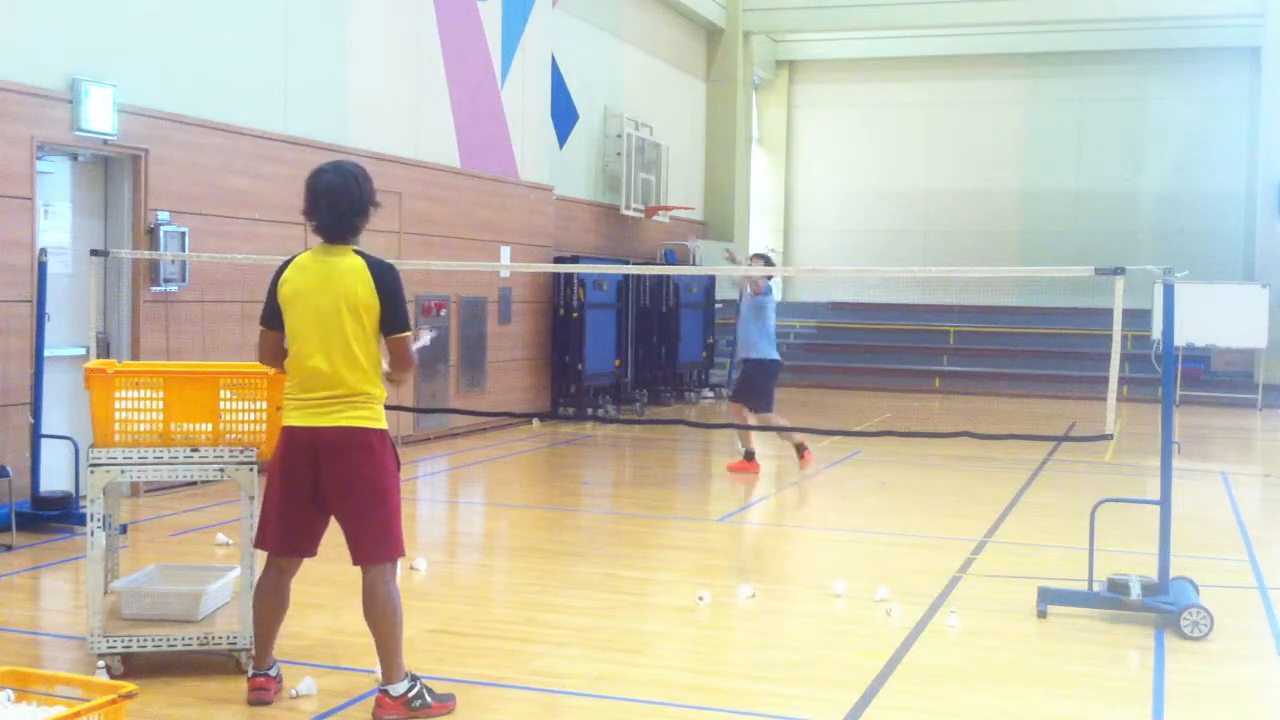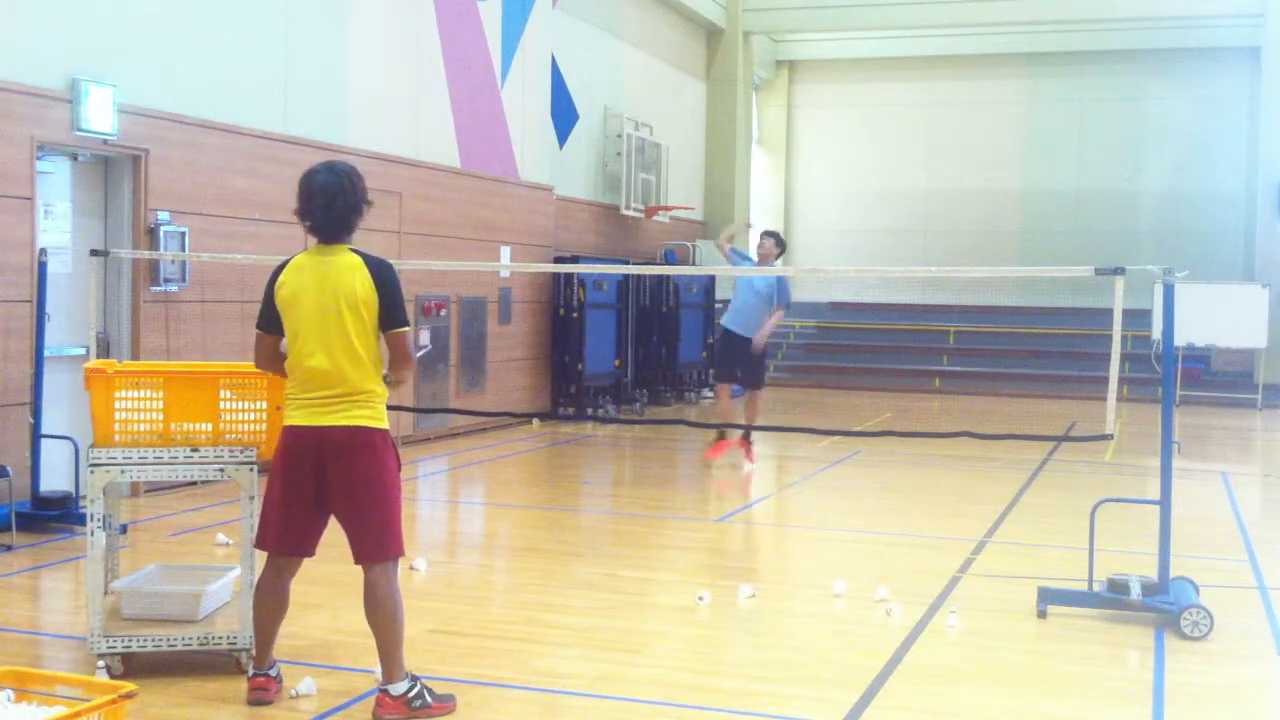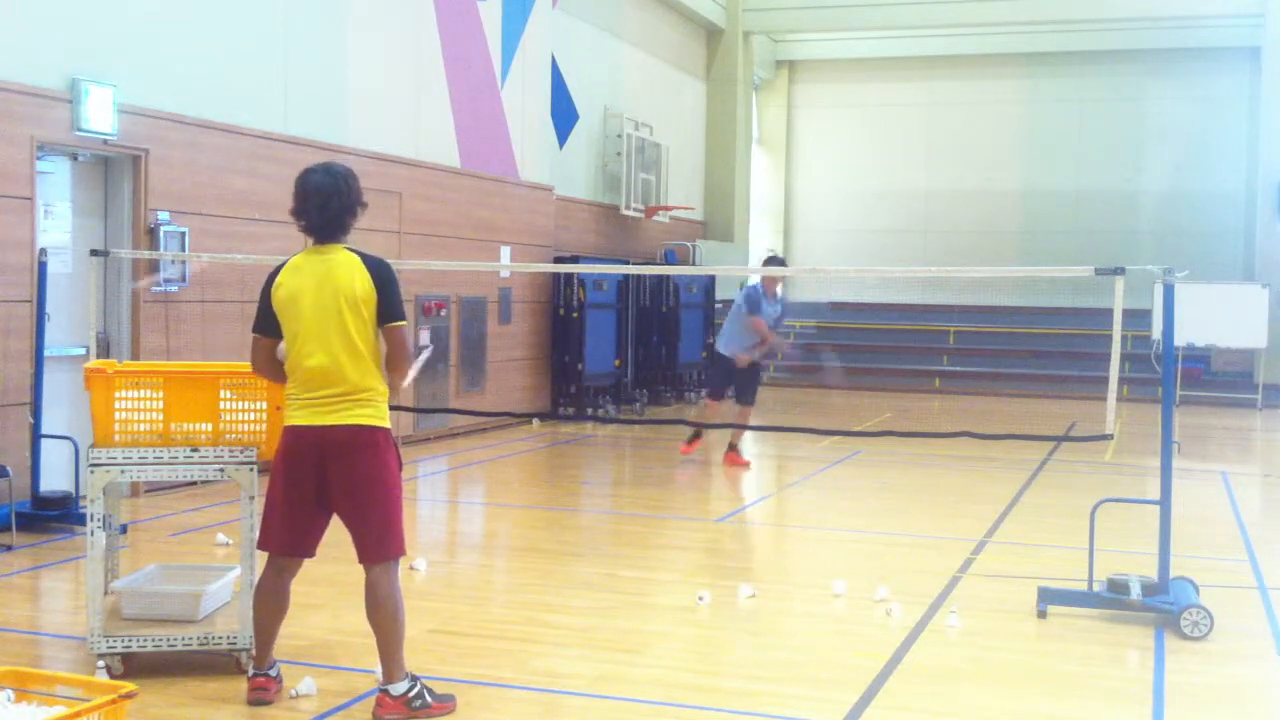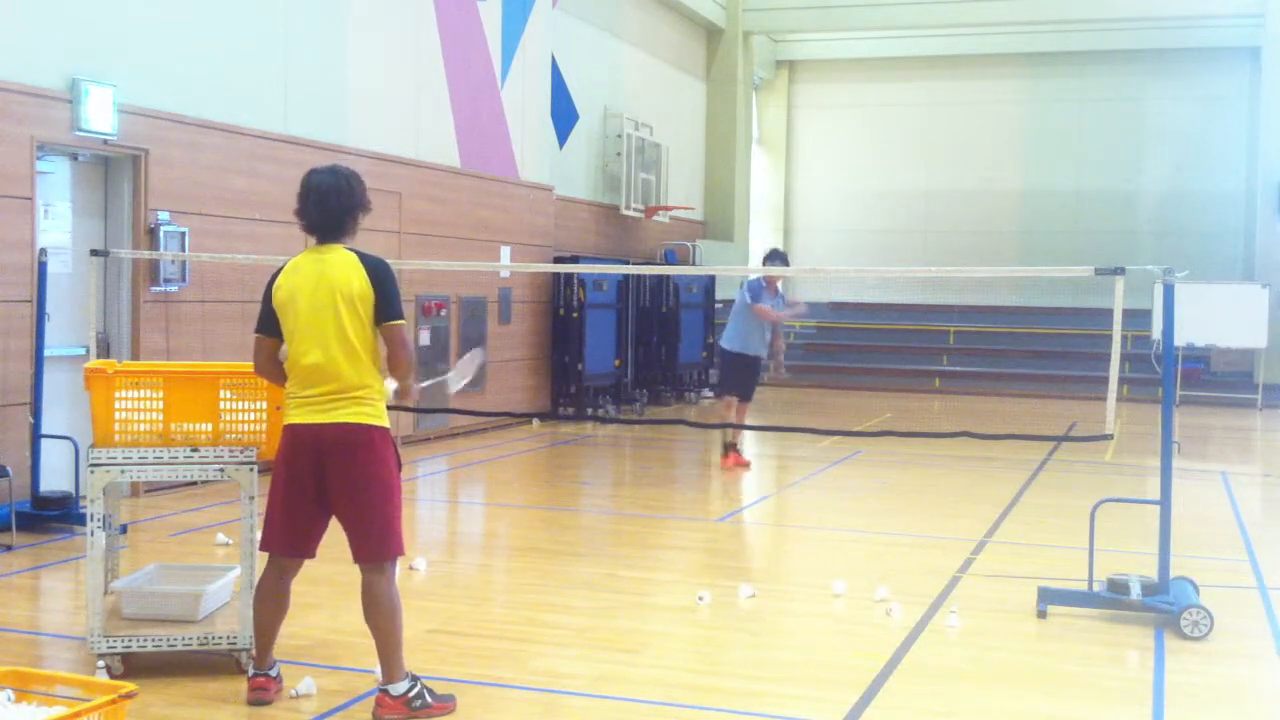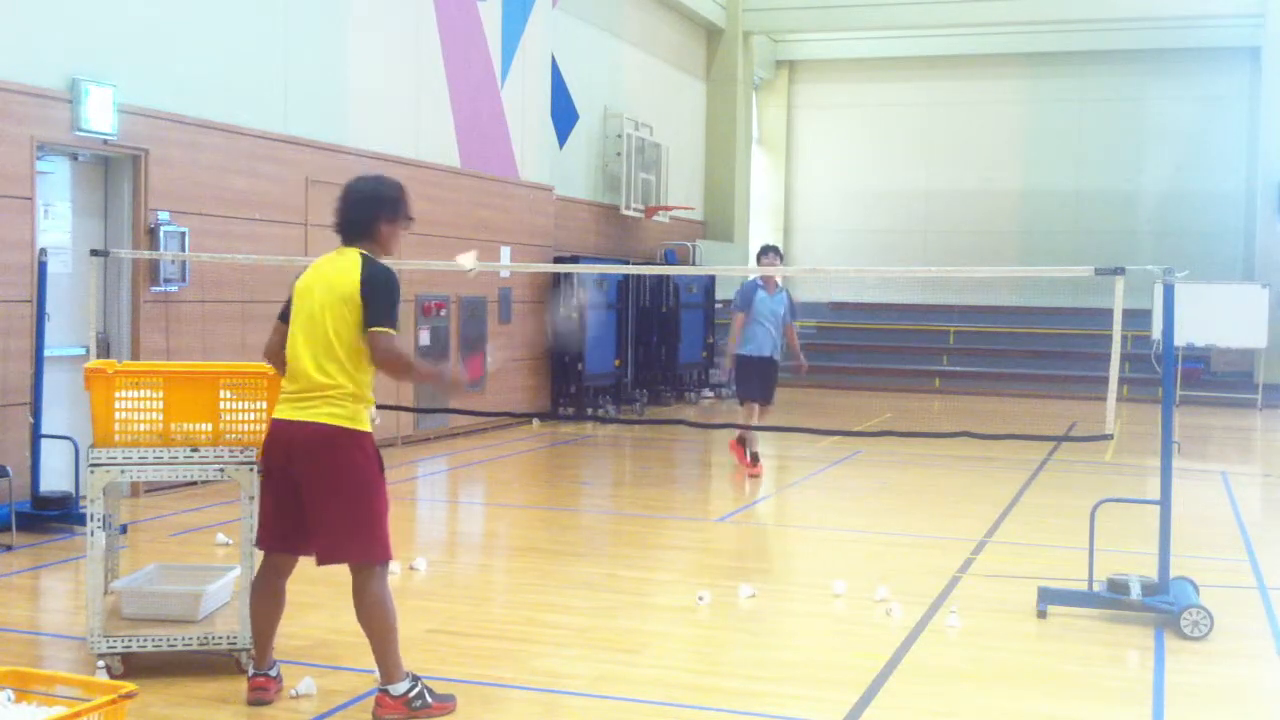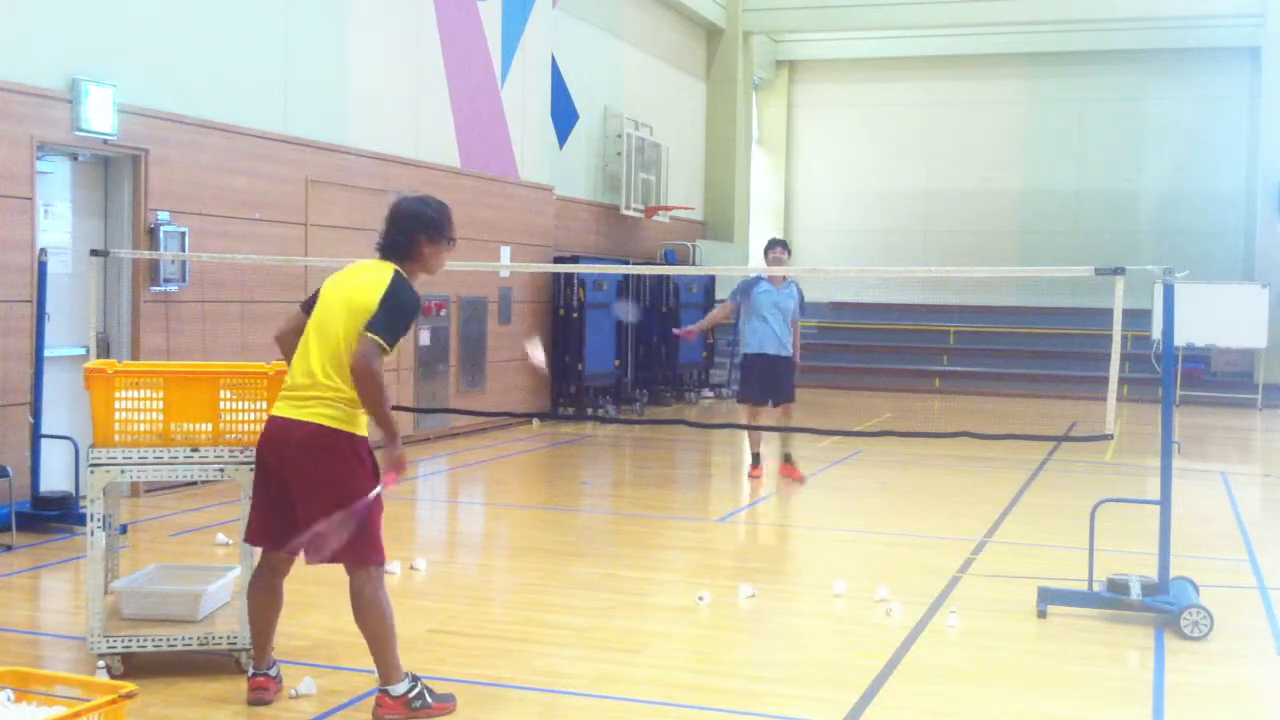
dt=0.3s
person 1, frame 1
left shoulder: (288, 273)
right shoulder: (378, 274)
left elbow: (269, 353)
right elbow: (404, 362)
right wrist: (387, 375)
left hip: (299, 431)
right hip: (358, 433)
left knee: (281, 560)
right knee: (378, 564)
left ankle: (261, 672)
person 1, frame 2
left shoulder: (284, 275)
right shoulder: (375, 272)
left elbow: (265, 358)
right elbow: (404, 359)
right wrist: (389, 378)
left hip: (300, 432)
right hip: (360, 432)
left knee: (281, 560)
right knee: (380, 564)
left ankle: (261, 672)
person 1, frame 3
left shoulder: (281, 277)
right shoulder: (372, 271)
left elbow: (262, 362)
right elbow: (401, 355)
right wrist: (386, 384)
left hip: (301, 432)
right hip: (361, 431)
left knee: (282, 560)
right knee: (380, 564)
left ankle: (261, 673)
person 1, frame 4
left shoulder: (282, 278)
right shoulder: (371, 269)
left elbow: (264, 363)
right elbow: (401, 354)
right wrist: (404, 385)
left hip: (300, 432)
right hip: (359, 431)
left knee: (282, 561)
right knee: (378, 565)
left ankle: (261, 673)
person 1, frame 5
left shoulder: (313, 272)
right shoulder: (376, 272)
left elbow: (273, 351)
right elbow: (381, 353)
right wrist: (433, 375)
left hip: (286, 425)
right hip: (337, 431)
left knee: (276, 557)
right knee: (368, 564)
left ankle: (262, 672)
person 1, frame 6
left shoulder: (348, 274)
right shoulder: (401, 293)
left elbow: (285, 336)
right elbow: (363, 364)
right wrist: (391, 436)
left hip: (282, 424)
right hip: (331, 433)
left knee: (273, 557)
right knee: (365, 566)
left ankle: (261, 671)
person 2, frame 1
left shoulder: (762, 289)
right shoulder: (748, 294)
left elbow: (756, 286)
left wrist: (736, 264)
left hip: (763, 361)
right hip: (750, 360)
left knee: (763, 413)
right knee: (736, 406)
left ankle: (802, 449)
right ankle: (749, 458)
person 2, frame 2
left shoulder: (779, 280)
right shoulder: (744, 264)
left elbow: (780, 313)
right elbow: (721, 244)
left wrist: (765, 332)
right wrist: (735, 229)
left hip: (753, 340)
right hip: (730, 333)
left knee: (753, 392)
right knee: (722, 387)
left ankle: (746, 438)
right ankle: (721, 437)
person 2, frame 3
left shoulder: (779, 306)
right shoulder: (751, 293)
left elbow: (767, 340)
right elbow: (759, 329)
left wrist: (751, 355)
right wrist: (775, 342)
left hip: (750, 361)
right hip: (725, 354)
left knee: (745, 408)
right knee: (711, 402)
left ankle: (732, 450)
right ankle: (695, 435)
person 2, frame 4
left shoulder: (780, 298)
right shoulder: (752, 286)
left elbow: (777, 332)
right elbow: (766, 315)
left wrist: (779, 358)
right wrist: (792, 312)
left hip: (755, 355)
right hip: (732, 350)
left knee: (743, 404)
right knee: (729, 400)
left ankle: (733, 450)
right ankle: (727, 449)
person 2, frame 5
left shoulder: (784, 295)
right shoulder: (748, 289)
left elbow: (789, 328)
right elbow: (738, 323)
left wrist: (800, 356)
right wrist: (730, 354)
left hip: (771, 358)
right hip: (748, 356)
left knee: (761, 409)
right knee: (751, 407)
left ankle: (739, 441)
right ankle: (755, 459)
person 2, frame 6
left shoulder: (794, 290)
right shoulder: (751, 285)
right elbow: (724, 310)
left wrist: (796, 354)
right wrist: (696, 328)
left hip: (783, 357)
right hip: (755, 355)
left knee: (787, 408)
right knee: (755, 409)
left ankle: (787, 460)
right ankle: (756, 460)
